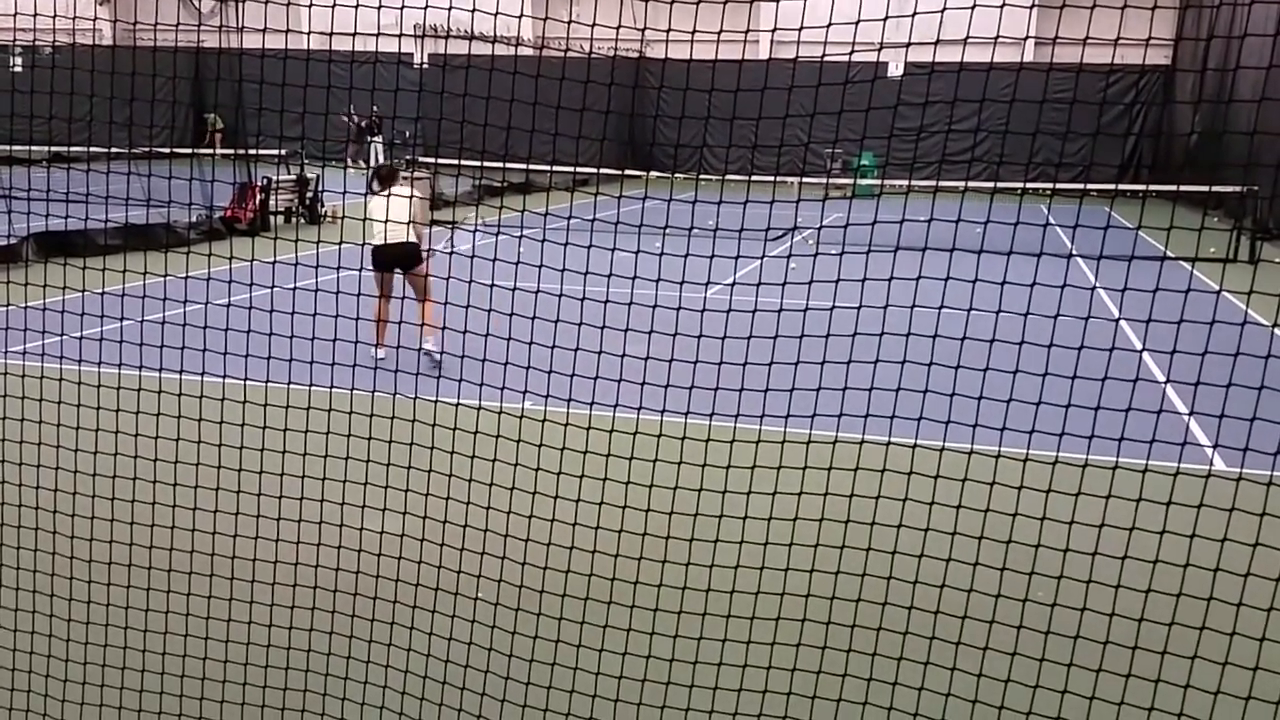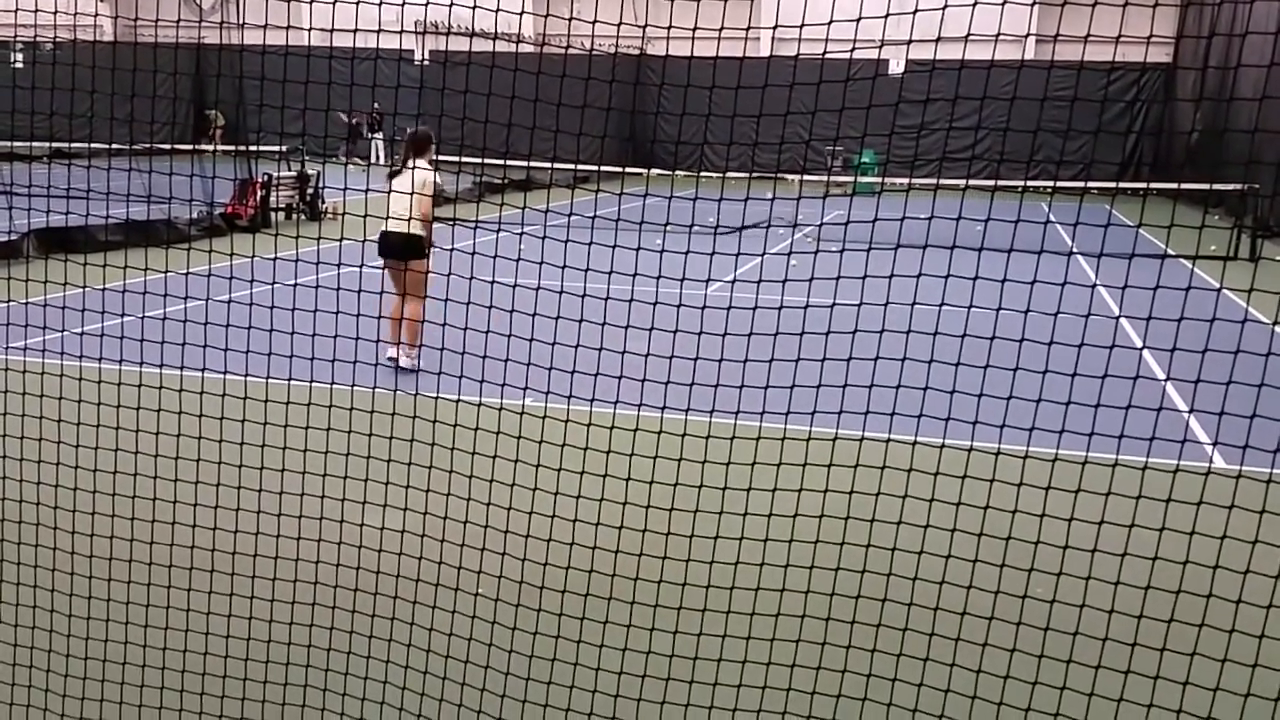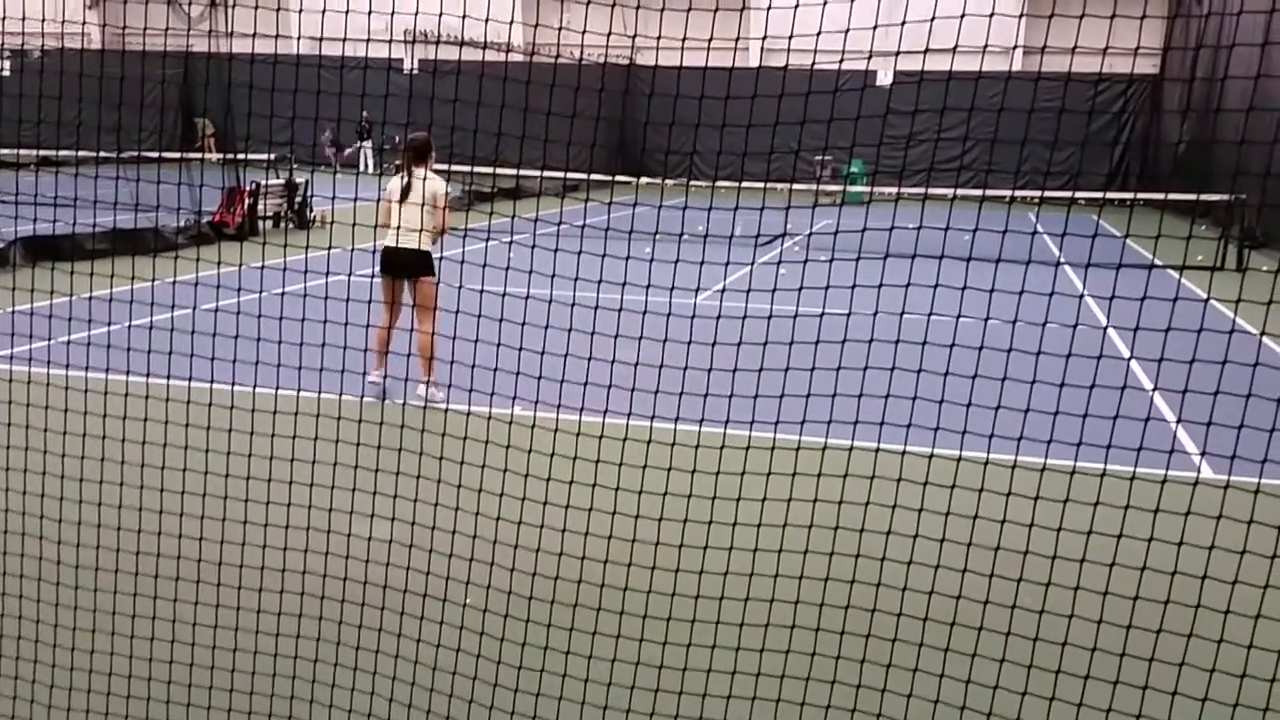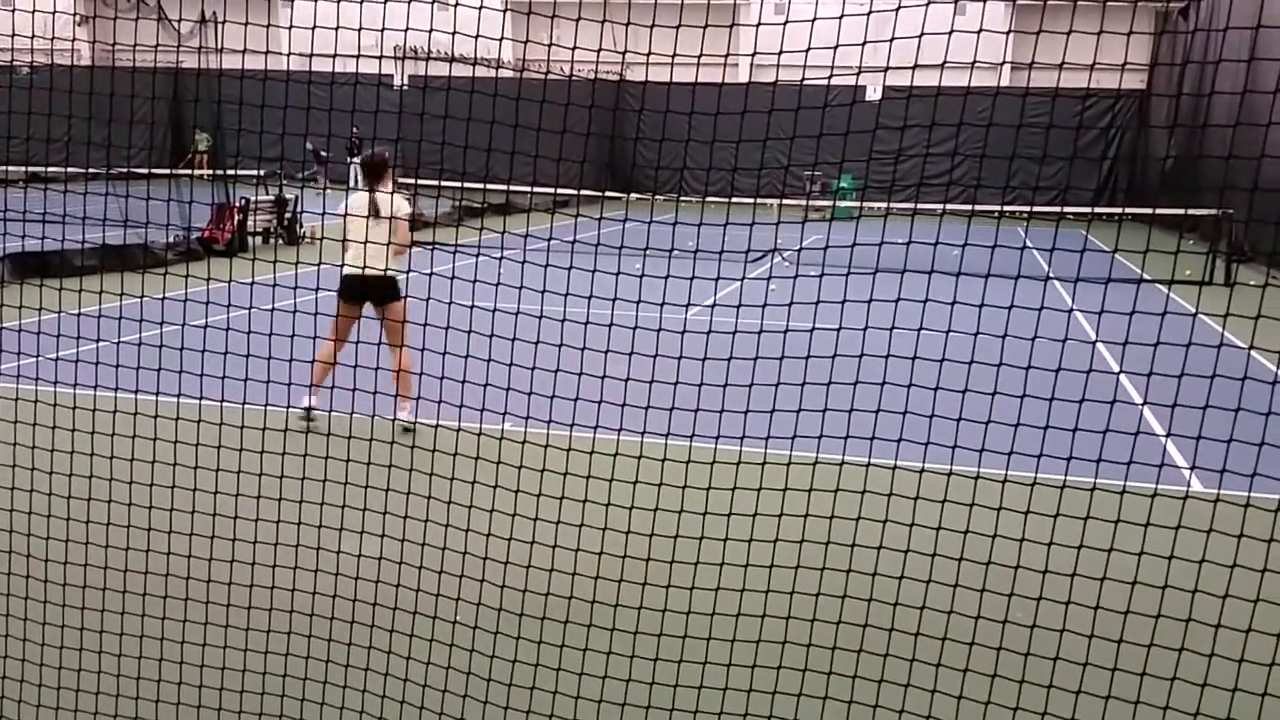
dt=0.5s
person 1, frame 1
left shoulder: (372, 202)
right shoulder: (413, 194)
right elbow: (420, 229)
right wrist: (422, 249)
left hip: (381, 249)
right hip: (408, 248)
left knee: (383, 297)
right knee: (425, 298)
left ankle: (379, 347)
right ankle: (429, 342)
person 1, frame 2
left shoulder: (399, 171)
right shoulder: (428, 173)
left elbow: (394, 206)
right elbow: (426, 214)
right wrist: (428, 238)
left hip: (387, 236)
right hip: (409, 239)
left knee: (400, 294)
right knee: (416, 298)
left ankle: (394, 349)
right ankle: (408, 354)
person 1, frame 3
left shoulder: (394, 182)
right shoulder: (436, 184)
left elbow: (383, 222)
right elbow: (442, 227)
left hip: (390, 252)
right hip: (418, 255)
left knee: (389, 316)
right knee: (426, 321)
left ankle: (377, 372)
right ankle: (426, 384)
person 1, frame 4
left shoulder: (352, 201)
right shoulder: (400, 203)
left elbow: (345, 239)
right elbow: (402, 247)
left hip: (353, 277)
right hip: (383, 279)
left knee: (336, 341)
right knee: (397, 348)
left ankle: (311, 397)
right ankle: (404, 410)
